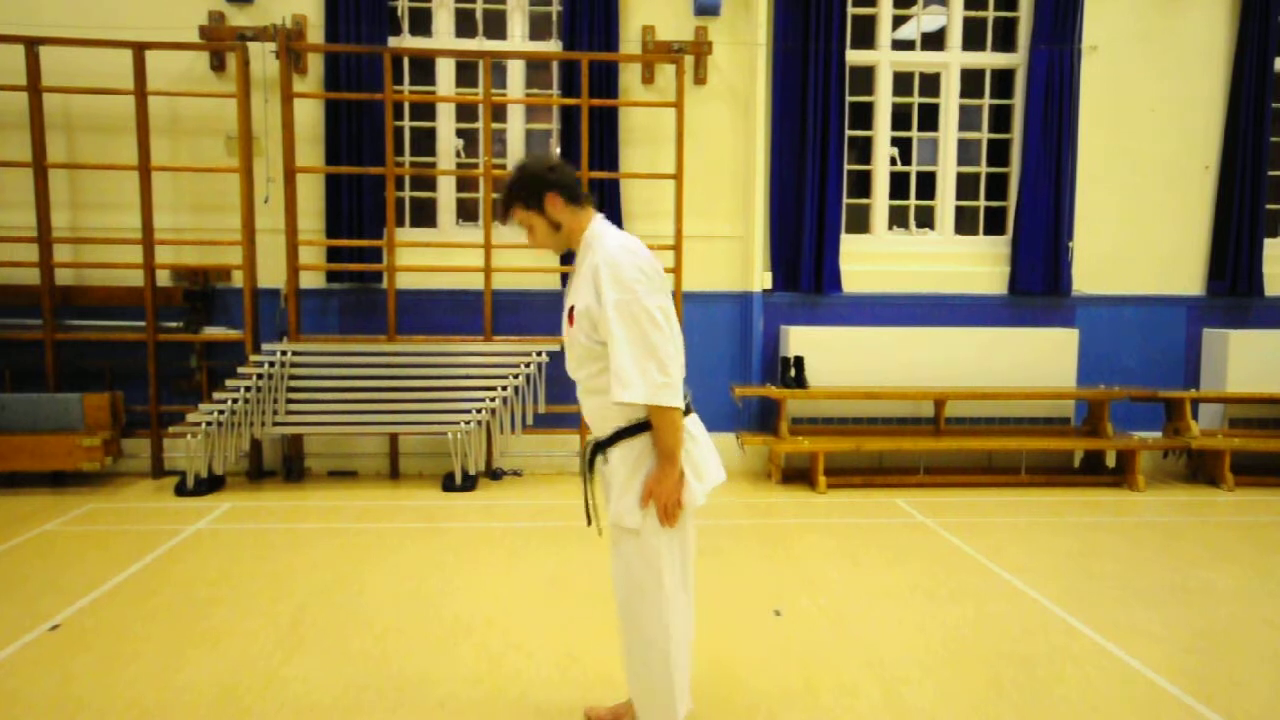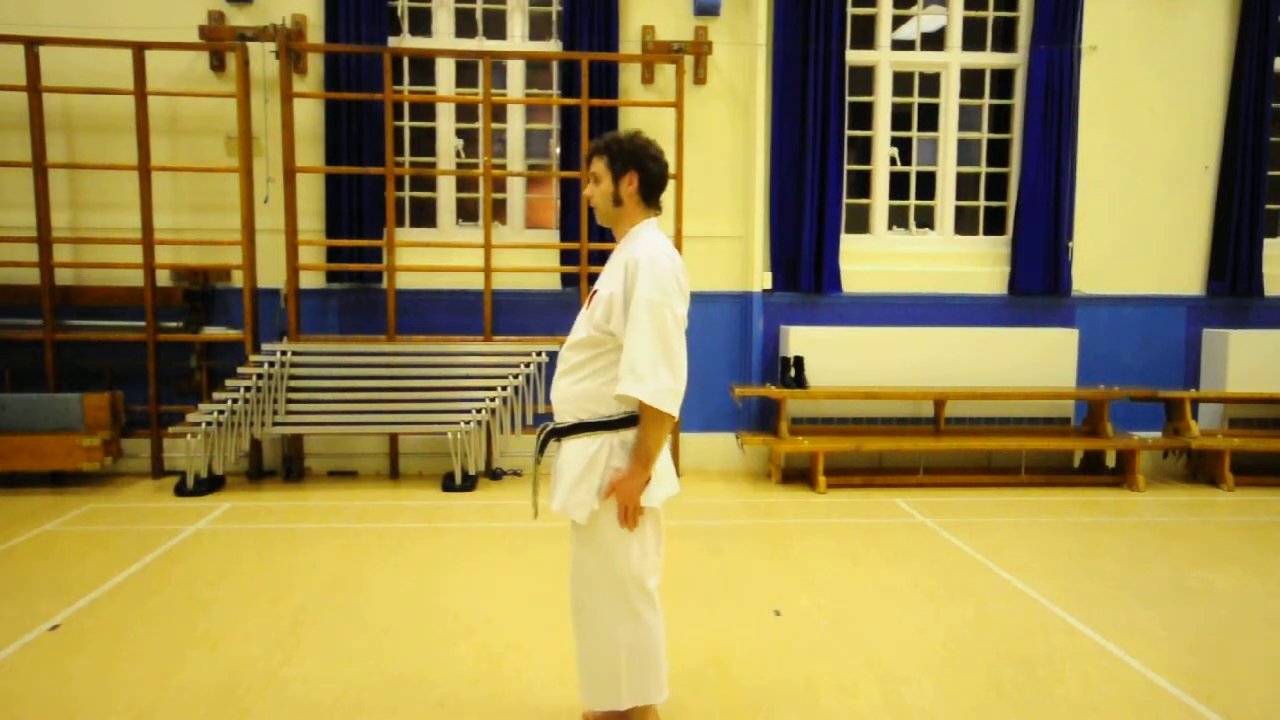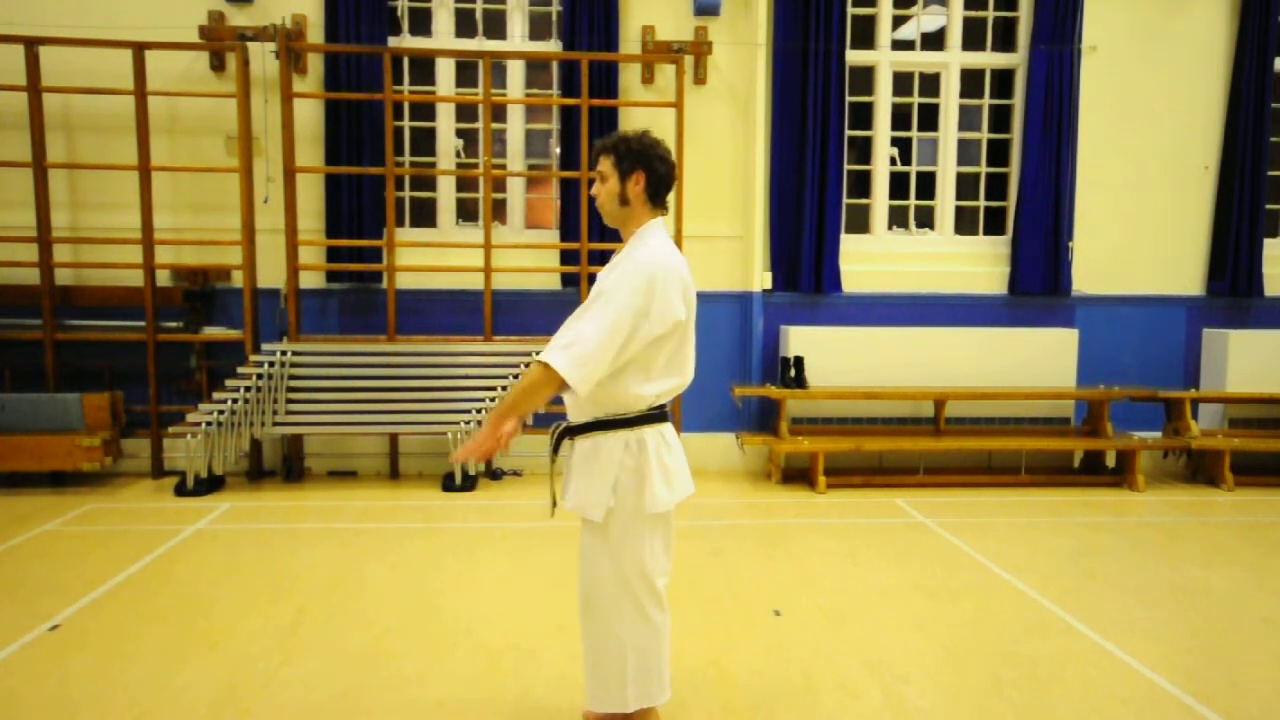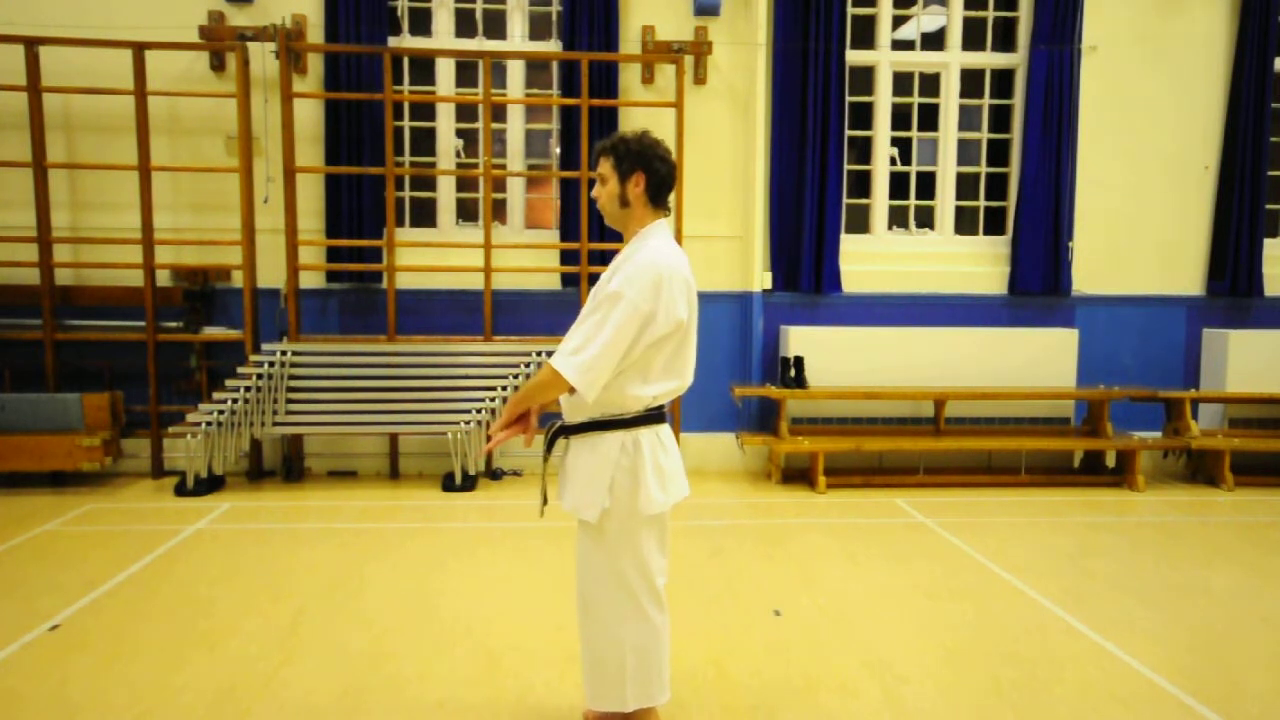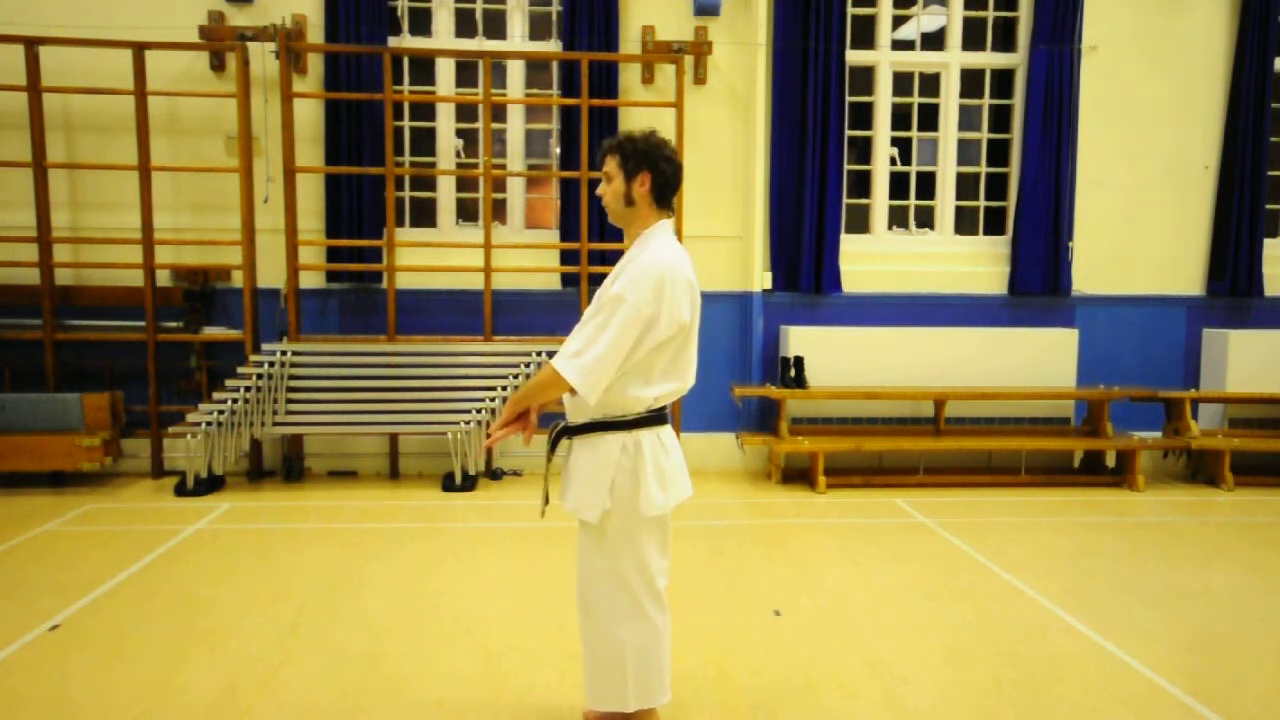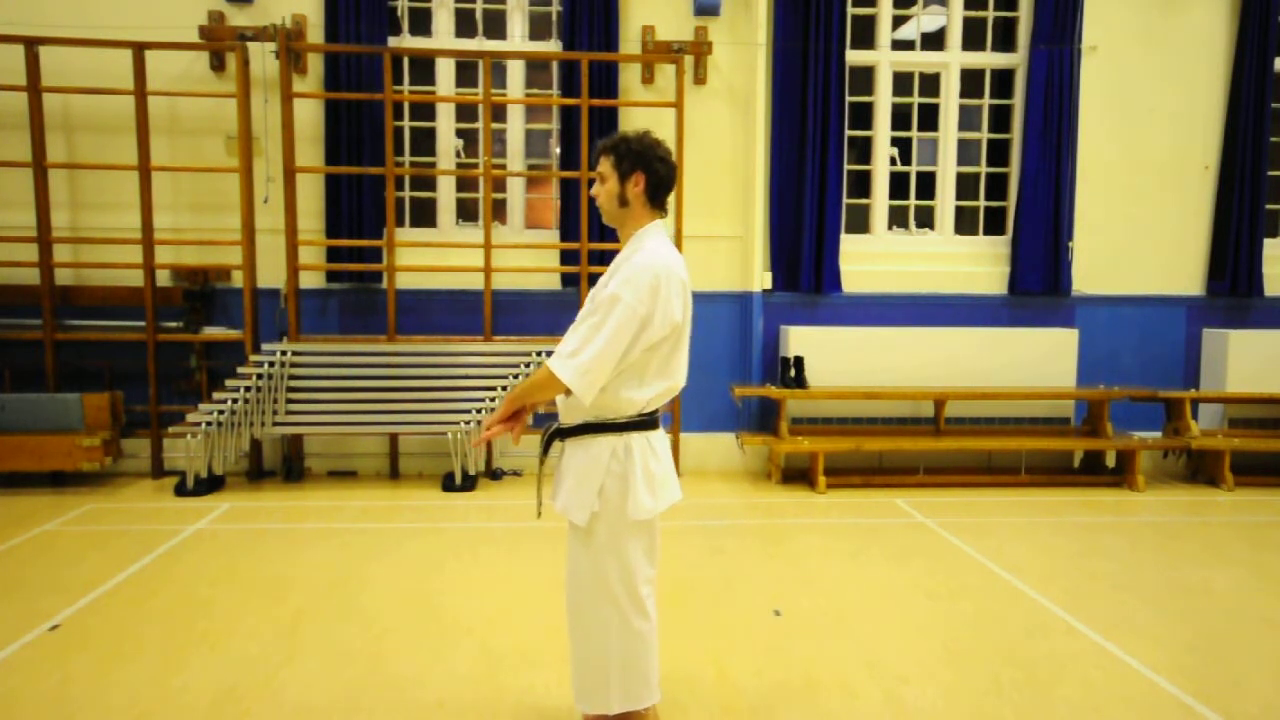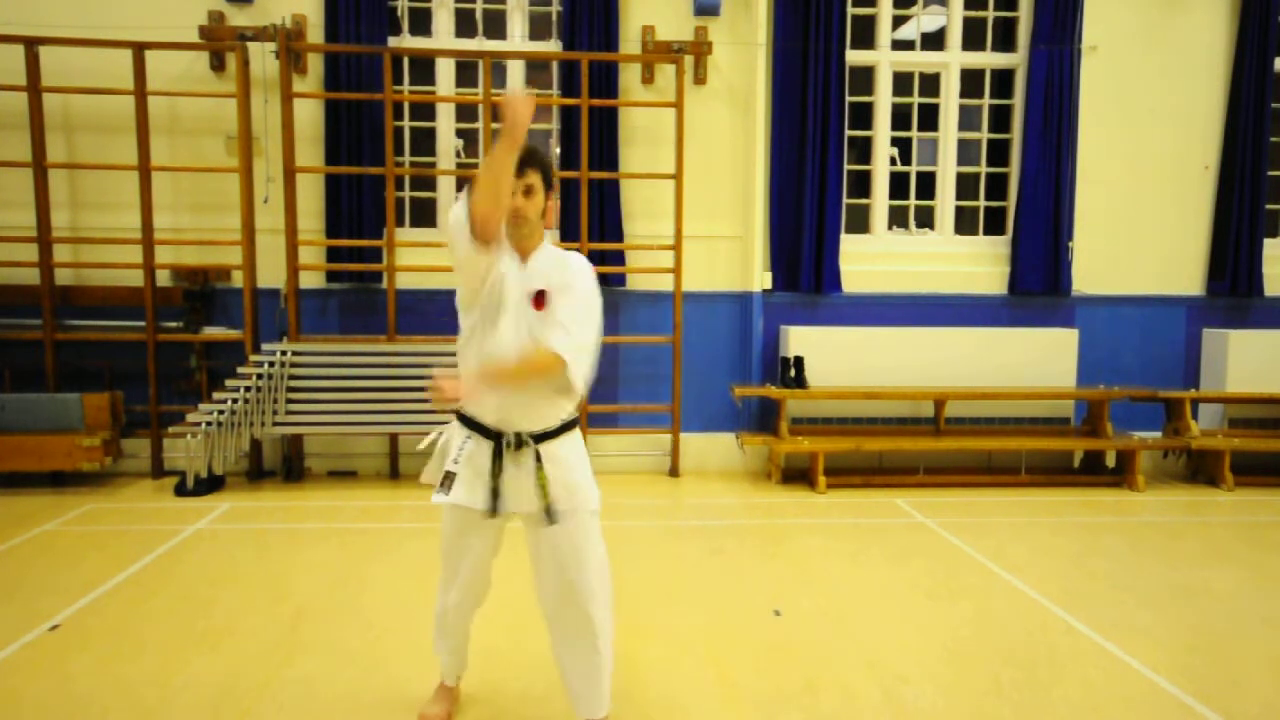
dt=0.7s
person 1, frame 1
left shoulder: (617, 259)
right shoulder: (591, 261)
left elbow: (658, 374)
left wrist: (669, 465)
left hip: (653, 454)
right hip: (632, 452)
left knee: (652, 593)
right knee: (641, 587)
person 1, frame 2
left shoulder: (650, 260)
right shoulder: (628, 256)
left elbow: (658, 381)
left wrist: (640, 470)
left hip: (614, 455)
right hip: (597, 451)
left knee: (619, 589)
right knee: (605, 587)
person 1, frame 3
left shoulder: (650, 264)
right shoulder: (639, 258)
left elbow: (574, 356)
right elbow: (583, 352)
left wrist: (498, 419)
right wrist: (516, 416)
left hip: (628, 454)
right hip: (617, 447)
left knee: (628, 592)
right knee: (615, 589)
person 1, frame 4
left shoulder: (651, 264)
right shoulder: (642, 258)
left elbow: (579, 361)
right elbow: (592, 357)
left wrist: (518, 403)
right wrist: (535, 405)
left hip: (623, 454)
right hip: (615, 448)
left knee: (625, 592)
right knee: (616, 589)
person 1, frame 5
left shoulder: (655, 266)
right shoulder: (649, 259)
left elbow: (583, 363)
right elbow: (596, 357)
left wrist: (520, 400)
right wrist: (535, 401)
left hip: (625, 454)
right hip: (621, 448)
left knee: (627, 592)
right knee: (619, 588)
person 1, frame 6
left shoulder: (649, 266)
right shoulder: (635, 259)
left elbow: (577, 367)
right elbow: (580, 348)
left wrist: (516, 398)
right wrist: (522, 406)
left hip: (617, 458)
right hip: (605, 453)
left knee: (616, 592)
right knee: (602, 587)
person 1, frame 7
left shoulder: (573, 271)
right shoulder: (483, 262)
left elbow: (565, 356)
right elbow: (480, 222)
left wrist: (478, 378)
right wrist: (510, 137)
left hip: (552, 455)
right hip: (480, 452)
left knee: (580, 588)
right knee: (460, 584)
